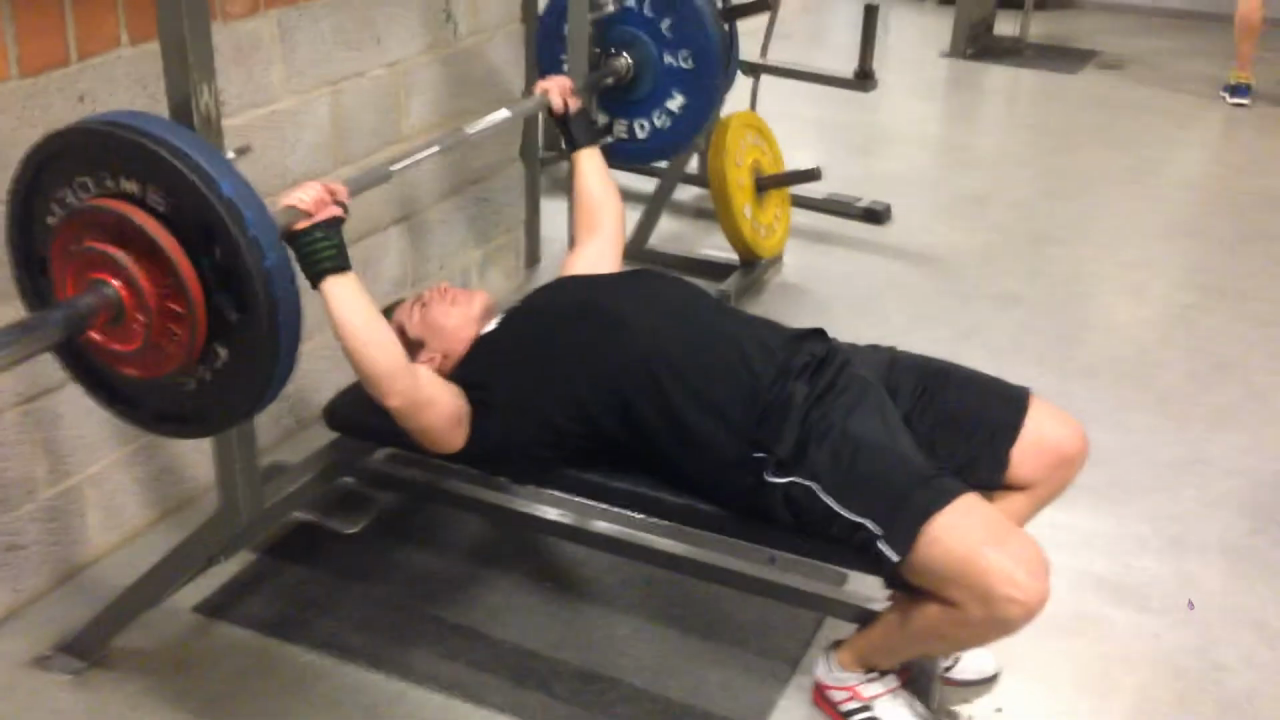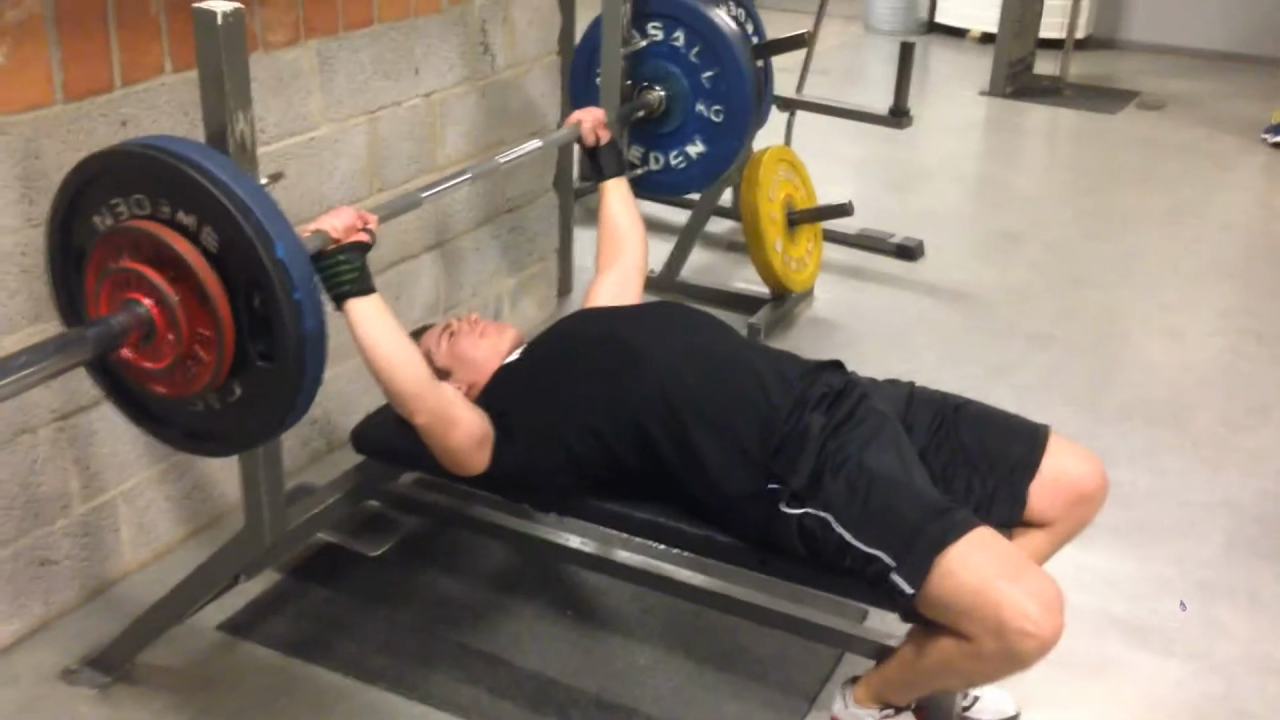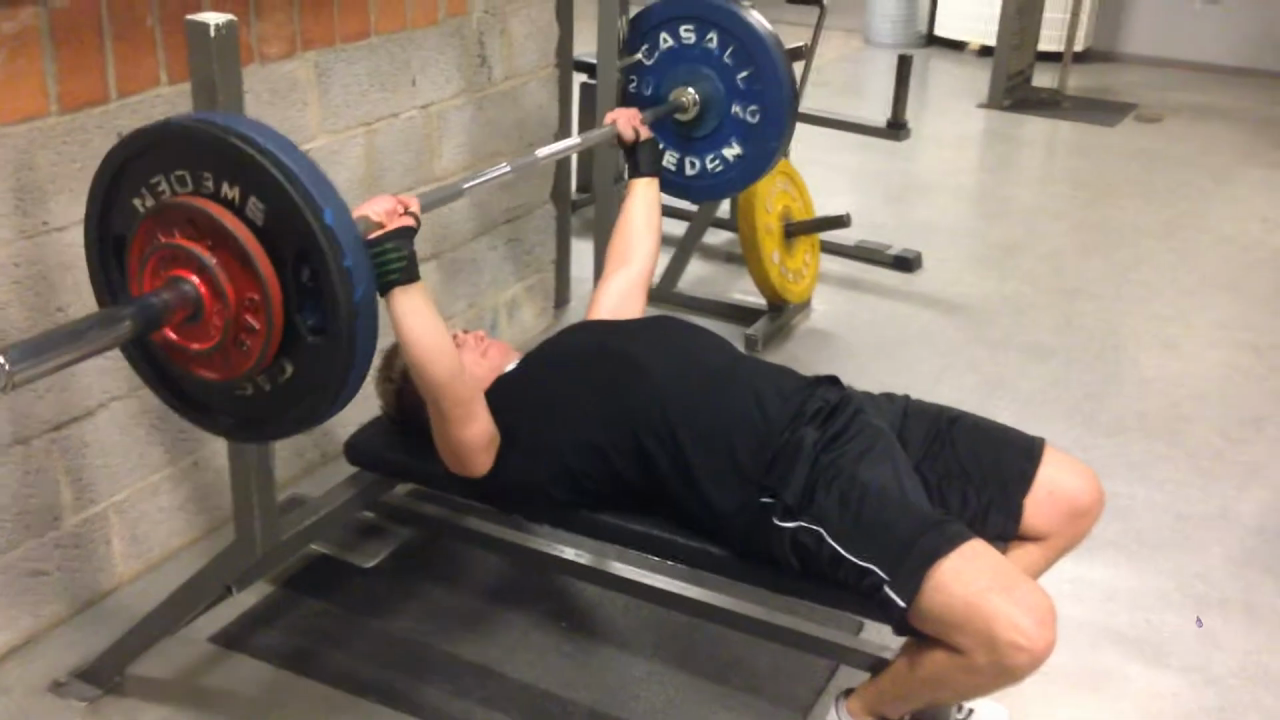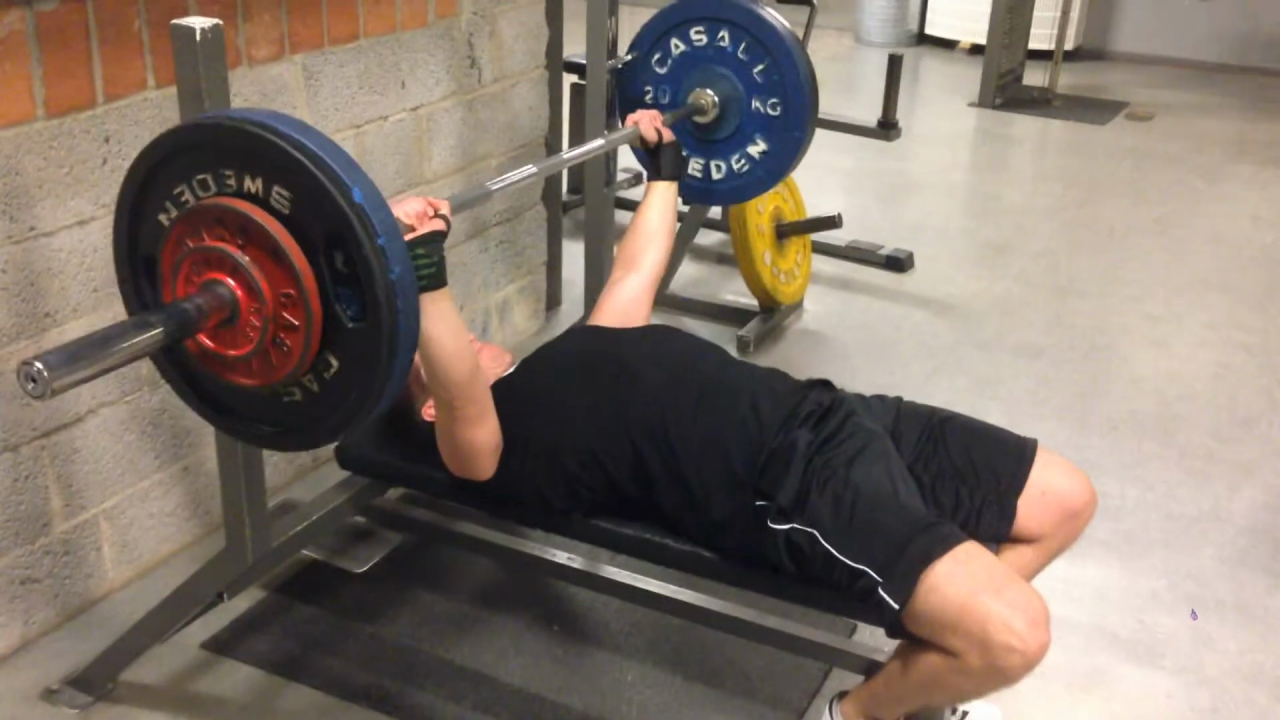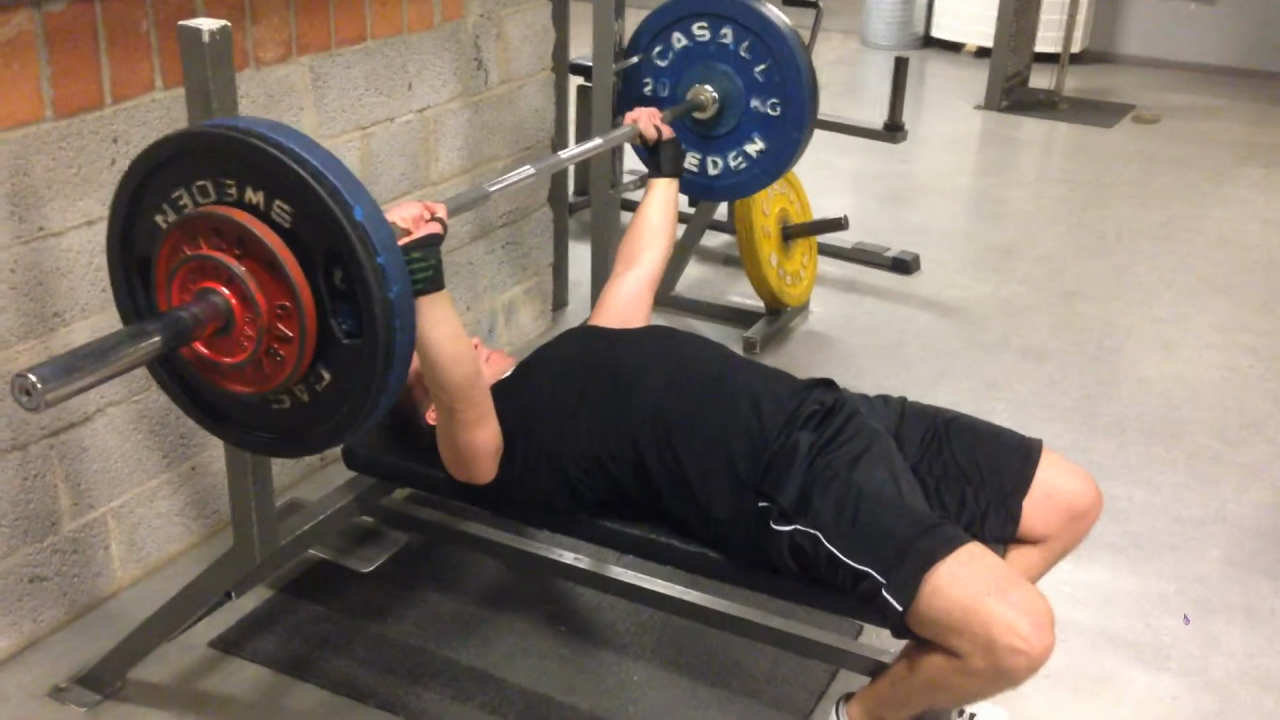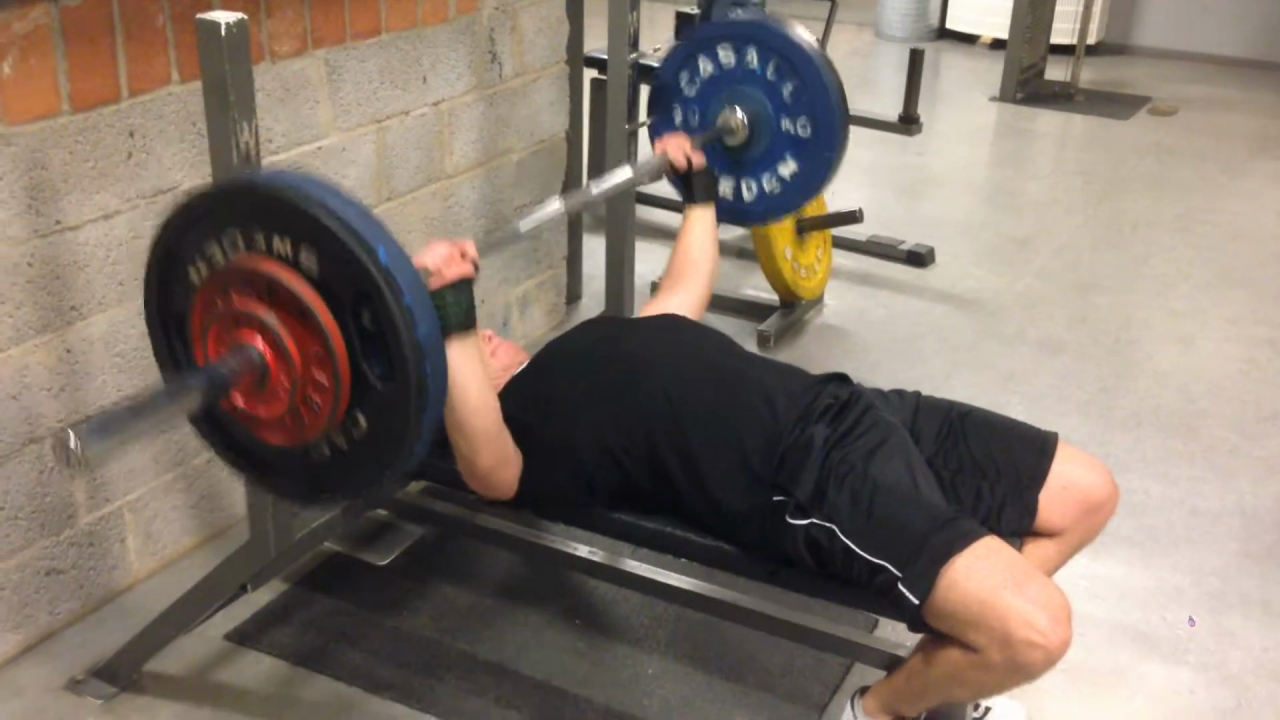
dt=0.5s
person 1, frame 1
left shoulder: (547, 313)
right shoulder: (485, 402)
left elbow: (602, 231)
right elbow: (400, 394)
left wrist: (577, 127)
right wrist: (324, 256)
right hip: (784, 440)
left knee: (1057, 448)
right knee: (1012, 588)
left ankle: (922, 605)
person 1, frame 2
left shoulder: (569, 343)
right shoulder: (503, 429)
left elbow: (626, 261)
right elbow: (423, 411)
left wrist: (605, 157)
right wrist: (347, 279)
right hip: (799, 470)
left knee: (1078, 485)
right knee: (1025, 623)
left ankle: (936, 652)
person 1, frame 3
left shoulder: (567, 355)
right shoulder: (500, 438)
left elbow: (629, 268)
right elbow: (447, 398)
left wrist: (641, 160)
right wrist: (394, 268)
right hip: (790, 483)
left knee: (1073, 501)
right knee: (1016, 637)
person 1, frame 4
left shoulder: (568, 356)
right shoulder: (494, 441)
left elbow: (636, 271)
right elbow: (462, 394)
left wrist: (663, 165)
right wrist: (422, 266)
right hip: (785, 485)
left knee: (1067, 501)
right knee: (1011, 639)
person 1, frame 5
left shoulder: (568, 356)
right shoulder: (495, 443)
left elbow: (638, 269)
right elbow: (460, 397)
left wrist: (664, 160)
right wrist: (420, 271)
right hip: (791, 486)
left knee: (1072, 503)
right knee: (1015, 640)
person 1, frame 6
left shoulder: (573, 359)
right shoulder: (515, 426)
left elbow: (684, 295)
right elbow: (485, 461)
left wrist: (697, 187)
right wrist: (447, 310)
right hip: (806, 481)
left knee: (1088, 495)
right knee: (1031, 633)
